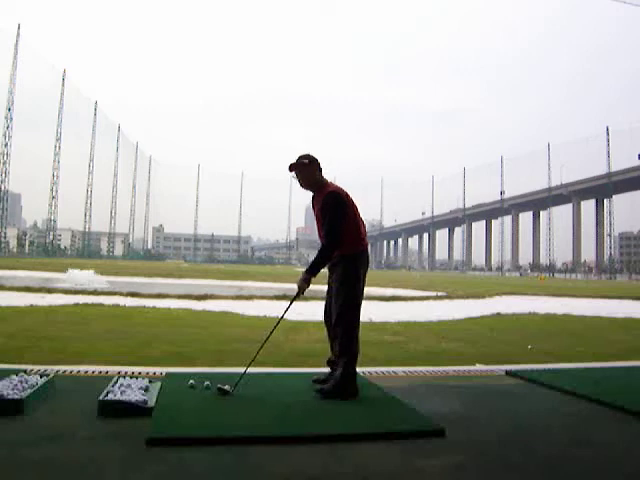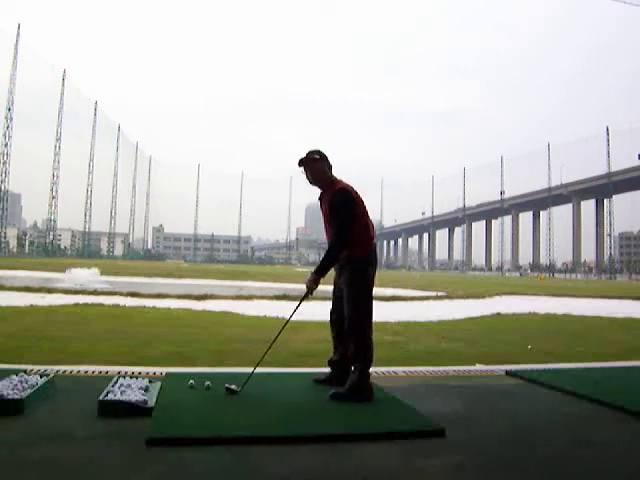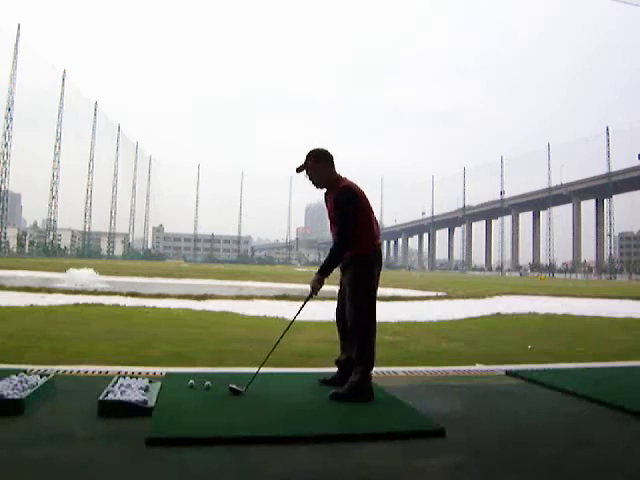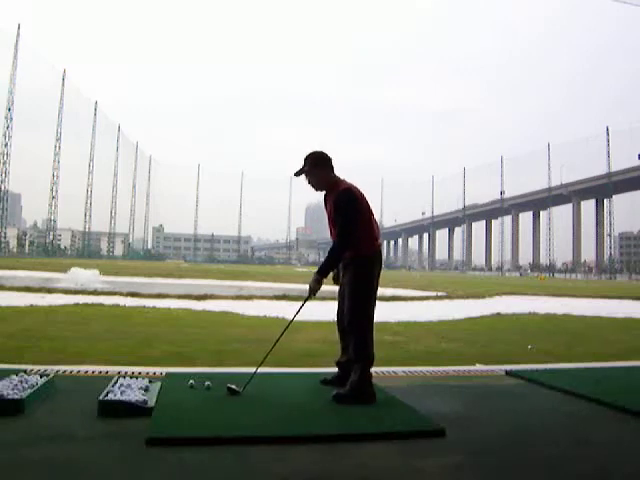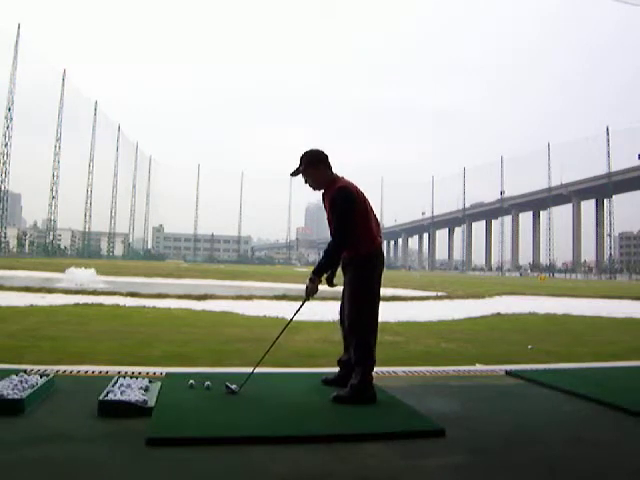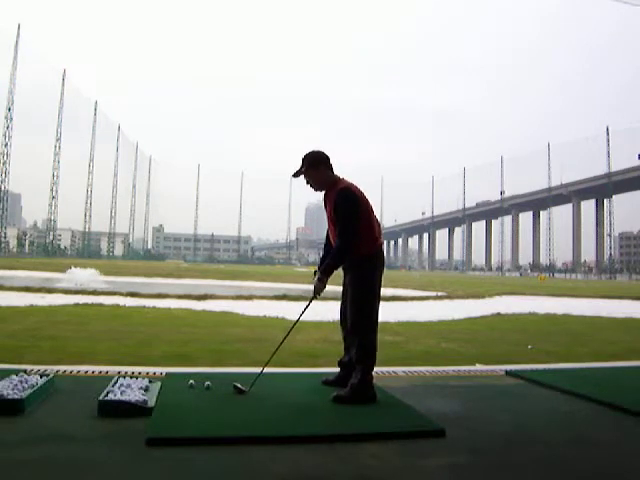
dt=0.4s
person 1, frame 1
left shoulder: (332, 197)
right shoulder: (320, 197)
left elbow: (331, 241)
left wrist: (309, 273)
right wrist: (313, 271)
left hip: (351, 260)
right hip: (341, 260)
left knee: (344, 318)
right knee: (332, 316)
left ankle: (346, 380)
right ankle: (338, 371)
person 1, frame 2
left shoulder: (341, 194)
right shoulder: (327, 195)
left elbow: (340, 240)
left wrist: (318, 273)
right wrist: (323, 270)
left hip: (359, 261)
right hip: (346, 261)
left knee: (356, 320)
right knee: (338, 318)
left ankle: (360, 382)
right ankle: (340, 370)
person 1, frame 3
left shoulder: (345, 193)
right shoulder: (333, 193)
left elbow: (344, 239)
left wrist: (322, 273)
right wrist: (326, 271)
left hip: (363, 260)
right hip: (353, 260)
left knee: (360, 320)
right knee: (345, 318)
left ankle: (361, 383)
right ankle: (347, 371)
person 1, frame 4
left shoulder: (345, 195)
right shoulder: (332, 195)
left elbow: (343, 240)
left wrist: (321, 273)
right wrist: (335, 268)
left hip: (364, 260)
right hip: (352, 260)
left knee: (357, 319)
right knee: (345, 318)
left ankle: (361, 384)
right ankle: (347, 371)
person 1, frame 5
left shoulder: (341, 194)
right shoulder: (334, 192)
left elbow: (339, 240)
left wrist: (316, 274)
right wrist: (331, 268)
left hip: (365, 260)
right hip: (357, 259)
left knee: (360, 321)
right knee: (349, 318)
left ankle: (362, 385)
right ankle: (349, 370)
person 1, frame 6
left shoulder: (345, 195)
right shoulder: (333, 194)
left elbow: (346, 241)
right elbow: (334, 236)
left wrist: (325, 274)
right wrist: (321, 268)
left hip: (366, 261)
right hip: (356, 261)
left knee: (360, 322)
right knee: (348, 319)
left ankle: (362, 385)
right ankle: (349, 372)
